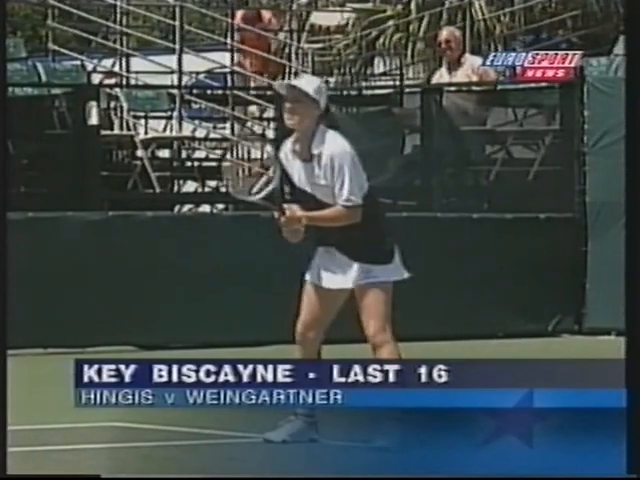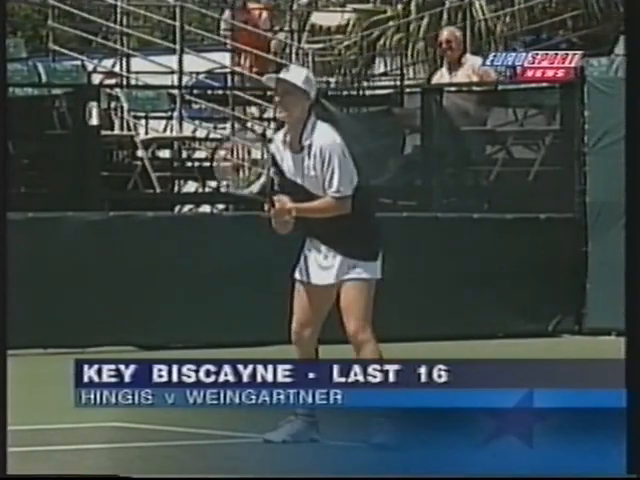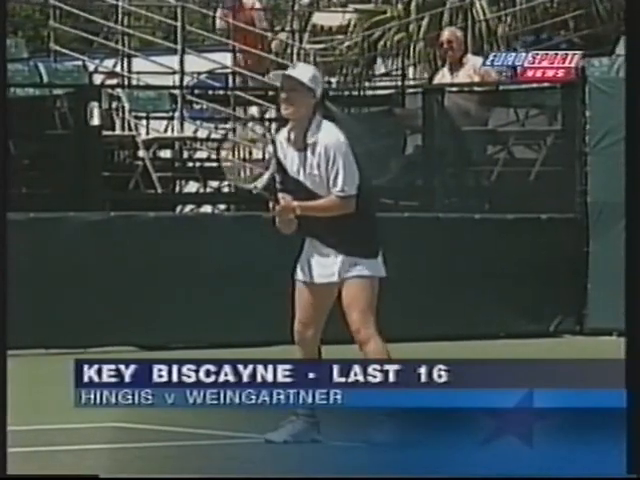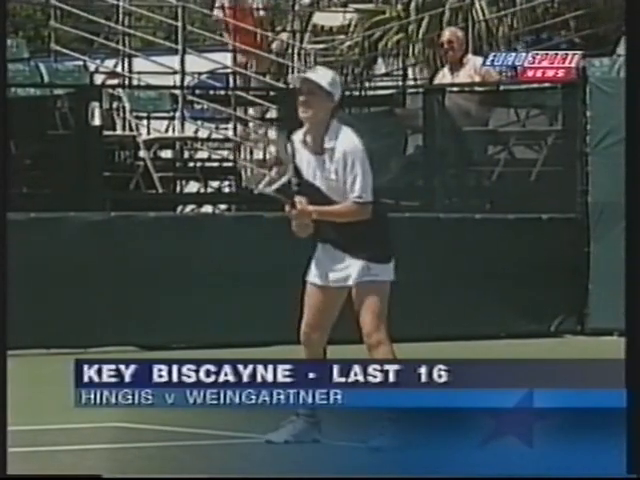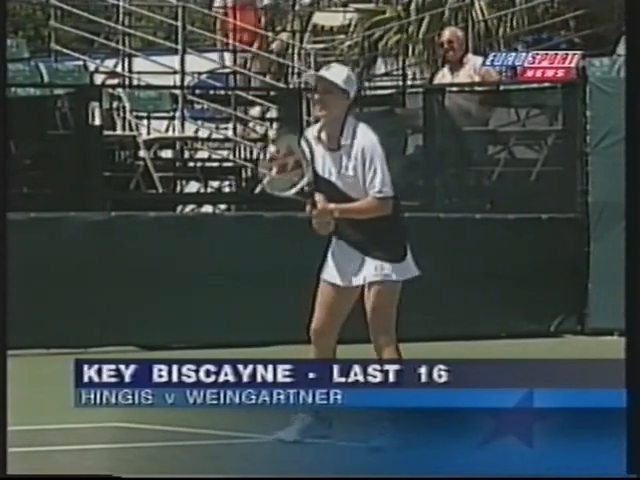
dt=0.2s
person 1, frame 1
left shoulder: (337, 149)
right shoulder: (287, 152)
left elbow: (352, 212)
left wrist: (305, 218)
right wrist: (292, 222)
left hip: (367, 250)
right hip: (330, 253)
left knee: (378, 334)
right knee: (305, 334)
right ankle: (306, 417)
person 1, frame 2
left shoulder: (327, 141)
right shoulder: (278, 143)
left elbow: (342, 203)
left wrist: (294, 209)
right wrist: (281, 213)
left hip: (353, 246)
right hip: (317, 247)
left knee: (357, 332)
right knee: (301, 333)
right ankle: (306, 417)
person 1, frame 3
left shoulder: (331, 140)
right shoulder: (281, 140)
left elbow: (346, 202)
left wrist: (298, 208)
right wrist: (285, 212)
left hip: (353, 246)
right hip: (317, 246)
left knee: (363, 330)
right knee: (304, 335)
right ankle: (307, 417)
person 1, frame 4
left shoulder: (348, 145)
right shoulder: (297, 142)
left elbow: (362, 207)
left wrist: (314, 212)
right wrist: (300, 217)
left hip: (366, 249)
right hip: (329, 249)
left knee: (374, 334)
right knee: (310, 336)
right ankle: (308, 417)
person 1, frame 5
left shoulder: (366, 141)
right shoulder: (311, 138)
left elbow: (384, 203)
left wrist: (335, 210)
right wrist: (320, 213)
left hip: (381, 247)
right hip: (343, 247)
left knee: (382, 336)
right knee: (320, 331)
right ankle: (318, 413)
